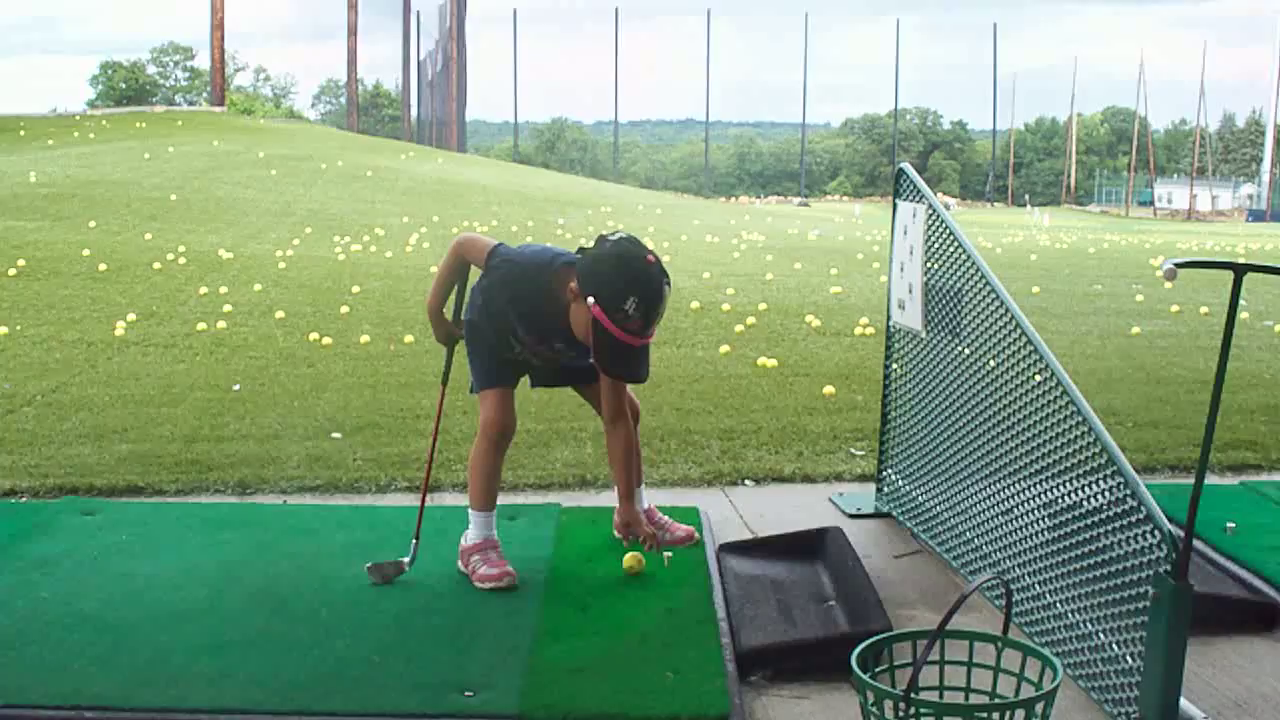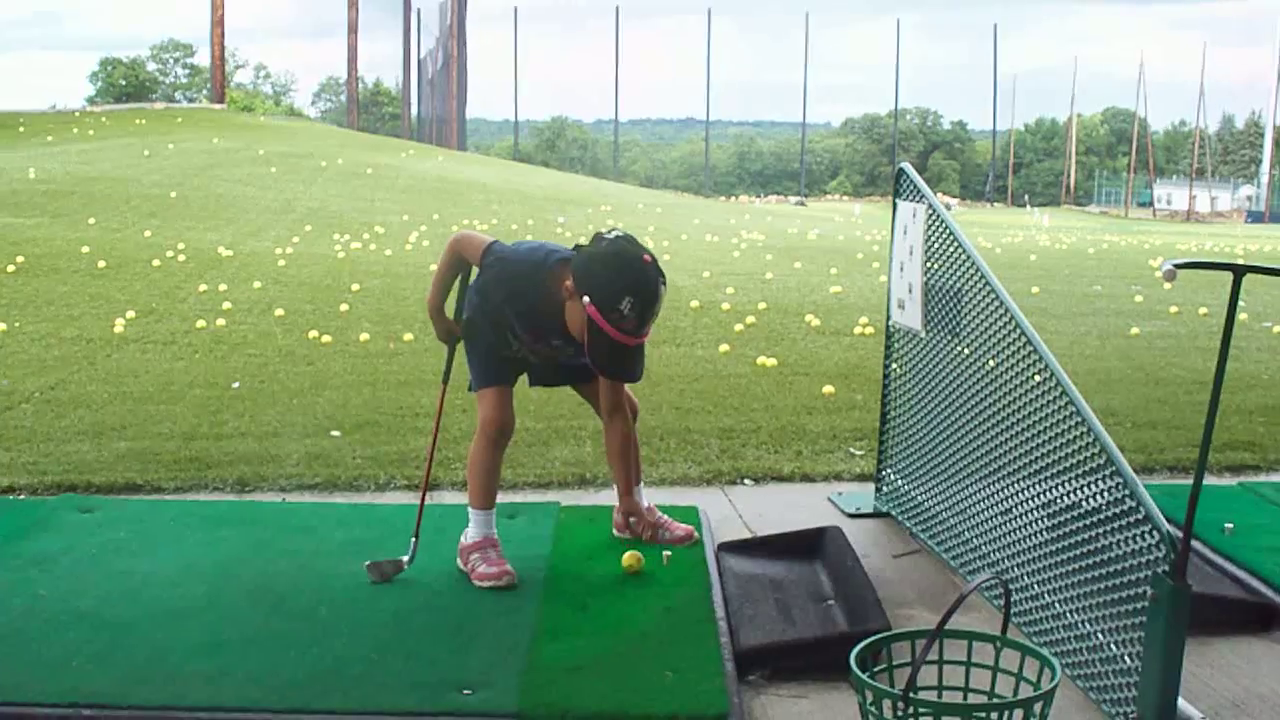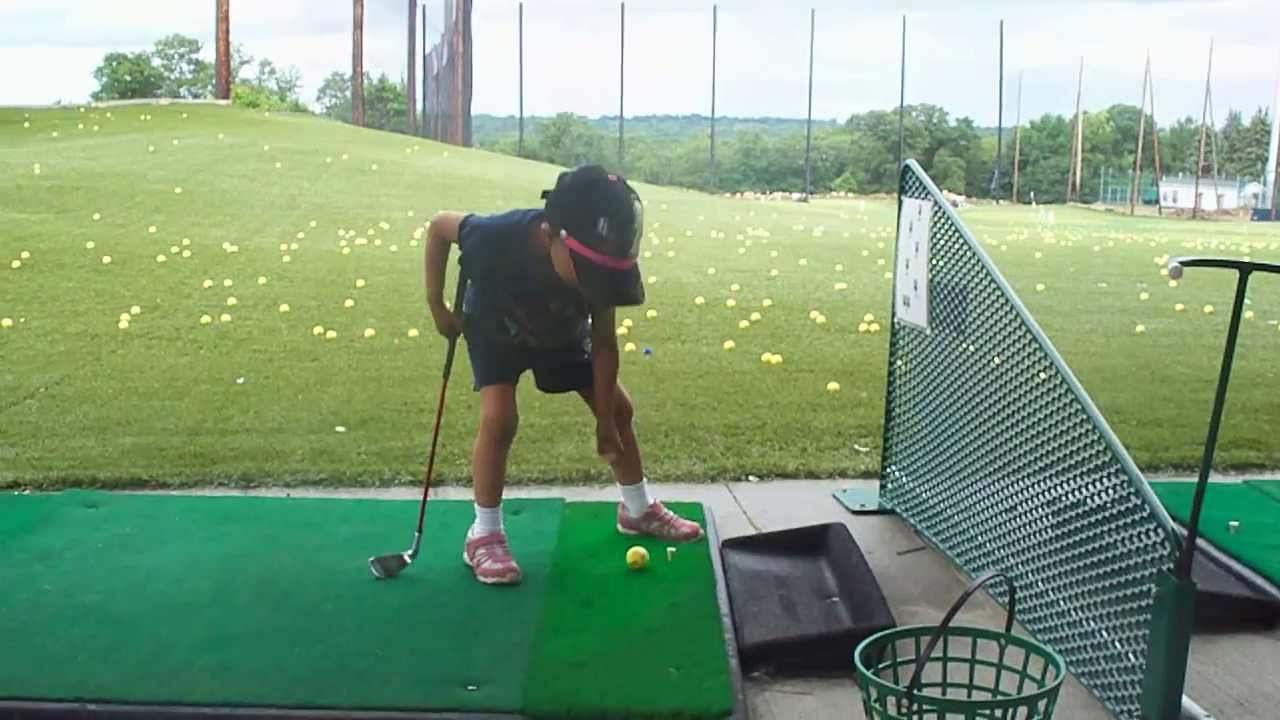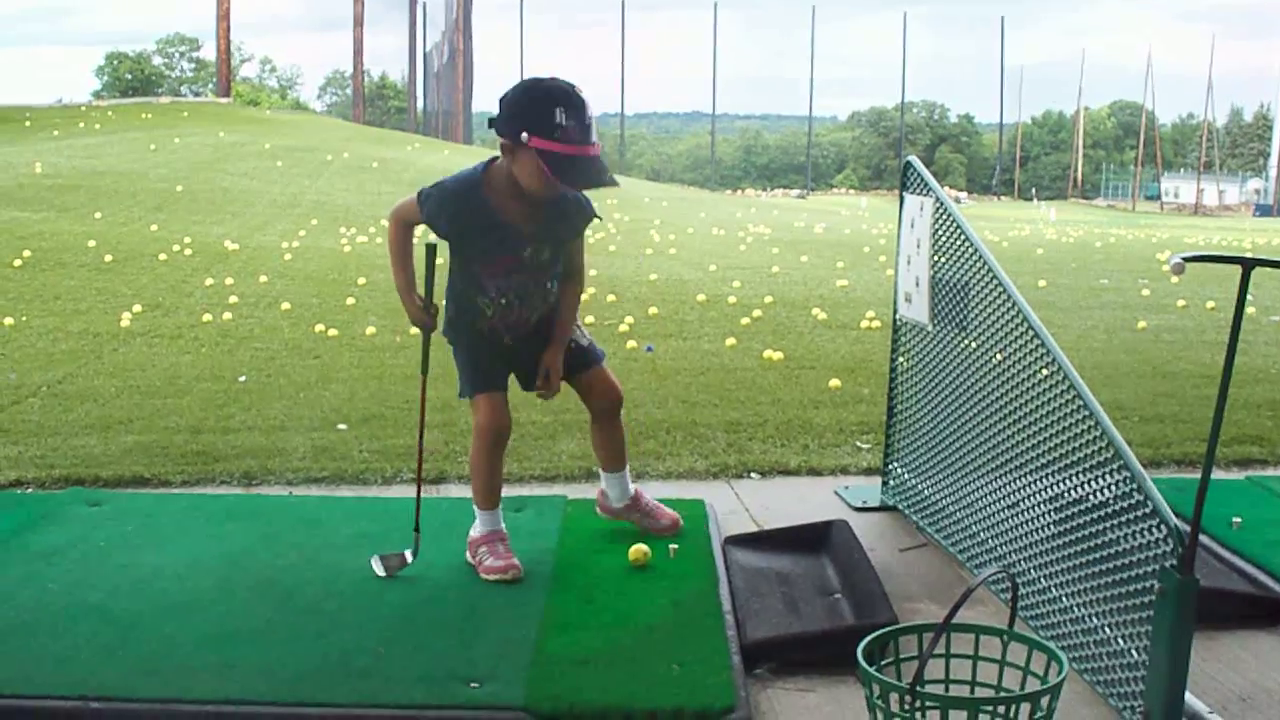
dt=0.2s
person 1, frame 1
left shoulder: (612, 320)
right shoulder: (522, 272)
left elbow: (616, 420)
right elbow: (464, 243)
left wrist: (627, 504)
right wrist: (436, 311)
left hip: (561, 343)
right hip: (496, 332)
left knee: (626, 409)
right knee: (498, 422)
left ankle: (638, 508)
right ankle: (478, 540)
person 1, frame 2
left shoulder: (608, 317)
right shoulder: (517, 270)
left elbow: (613, 410)
right elbow: (460, 240)
left wrist: (625, 496)
right wrist: (437, 309)
left hip: (557, 343)
right hip: (494, 333)
left knee: (625, 408)
right knee: (496, 421)
left ankle: (635, 510)
right ankle: (477, 539)
person 1, frame 3
left shoulder: (599, 266)
right shoulder: (498, 239)
left elbow: (605, 340)
right elbow: (439, 225)
left wrist: (603, 417)
right wrist: (436, 306)
left hip: (561, 337)
right hip: (495, 331)
left knee: (617, 408)
right knee: (499, 416)
left ankle: (640, 508)
right ankle: (484, 535)
person 1, frame 4
left shoulder: (568, 206)
right shoulder: (459, 196)
left elbow: (573, 278)
right elbow: (398, 218)
left wrist: (557, 346)
right wrist: (409, 296)
left hip: (546, 319)
right hip: (479, 324)
left knee: (605, 394)
right knee: (492, 420)
left ankle: (620, 494)
right ankle: (486, 531)
